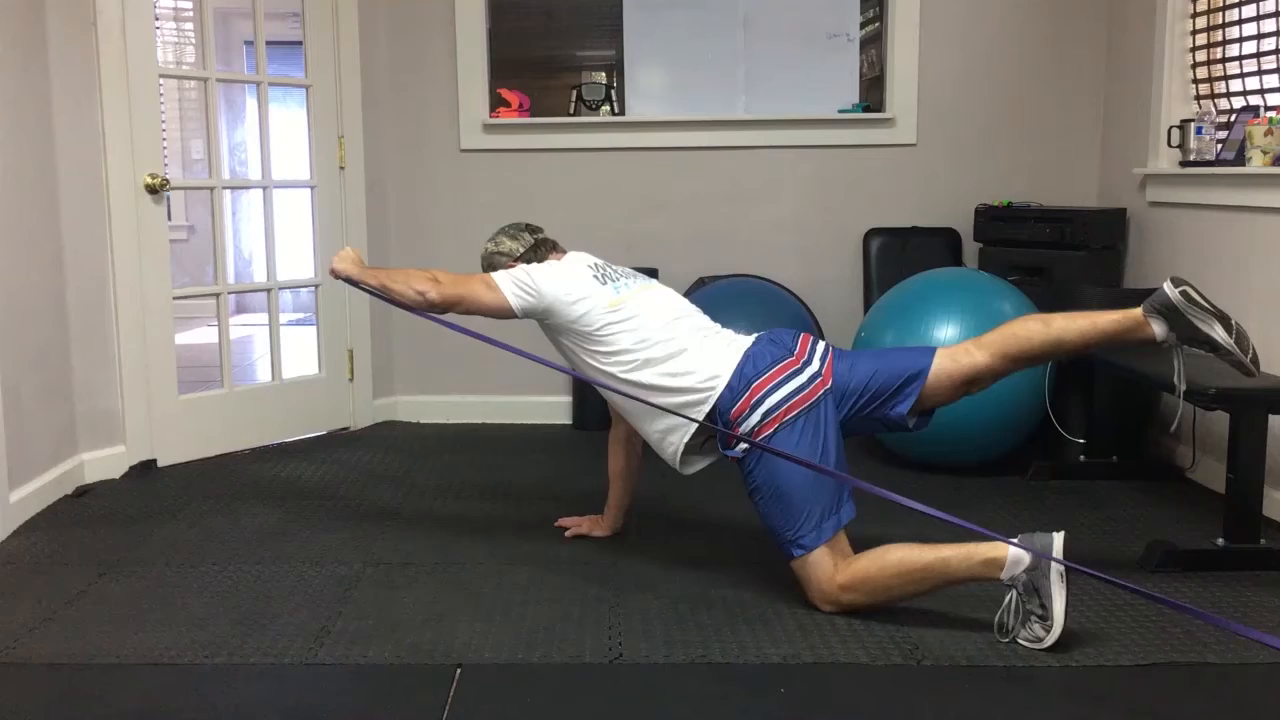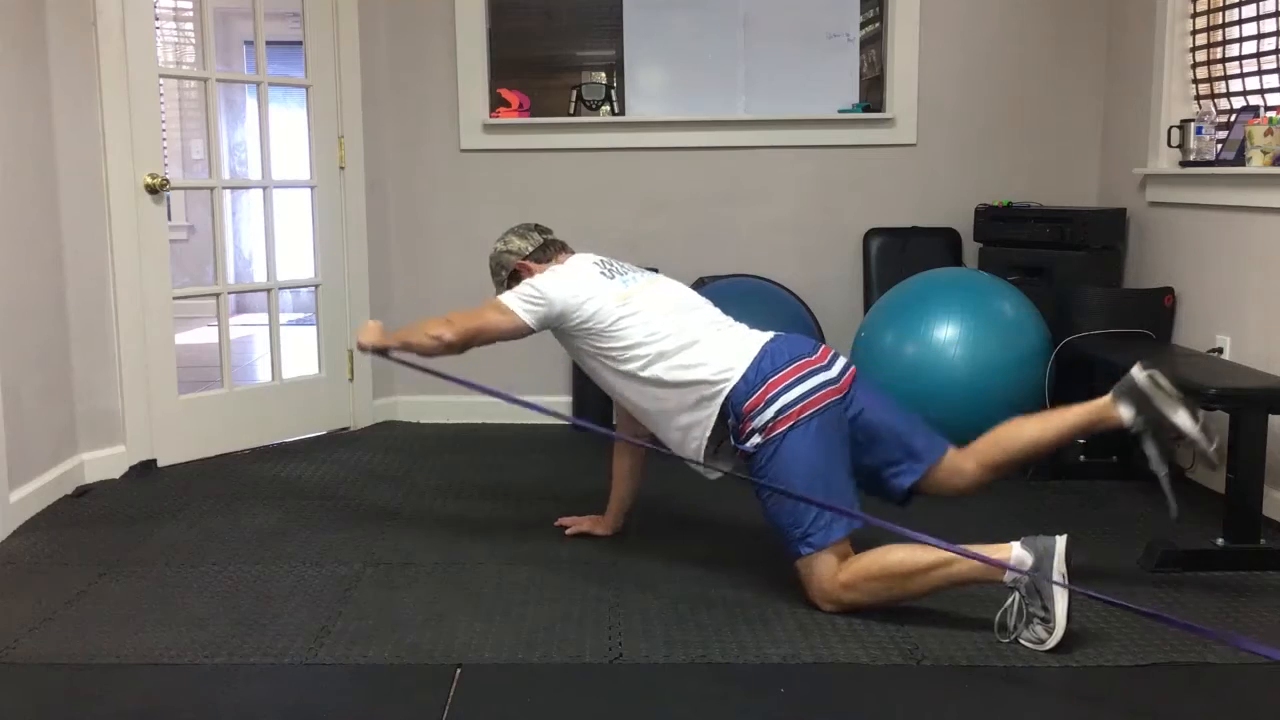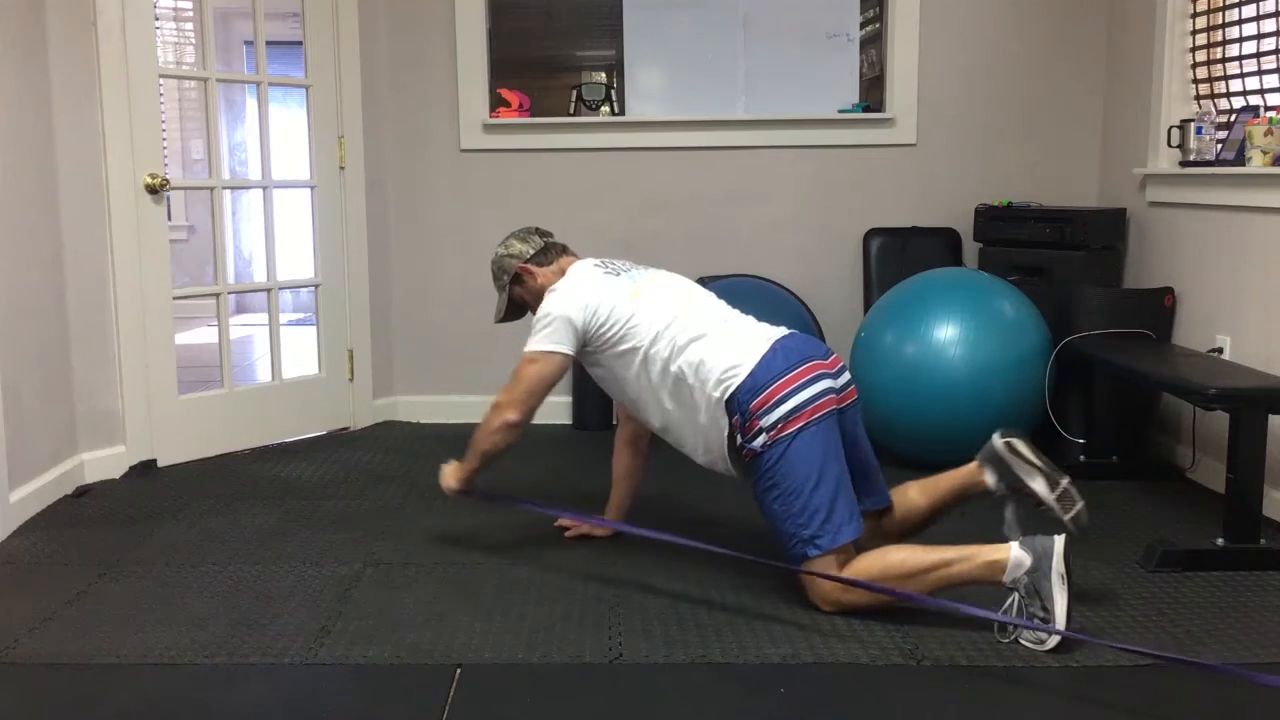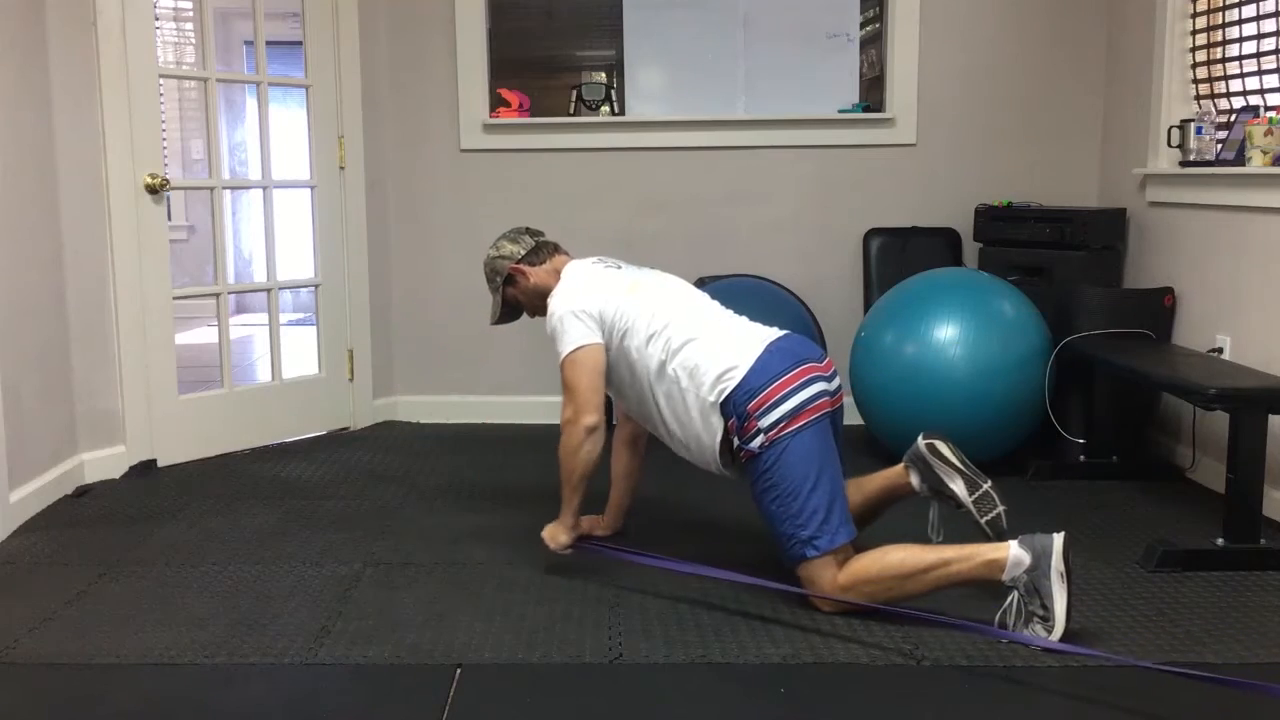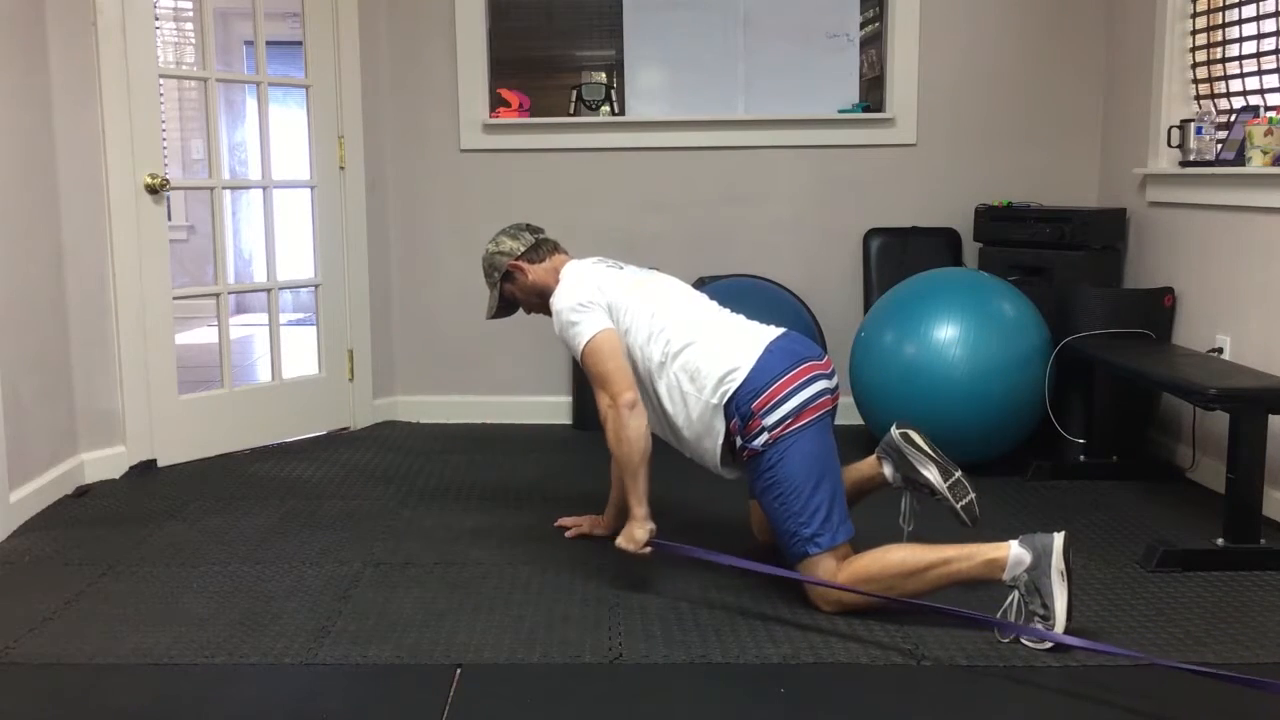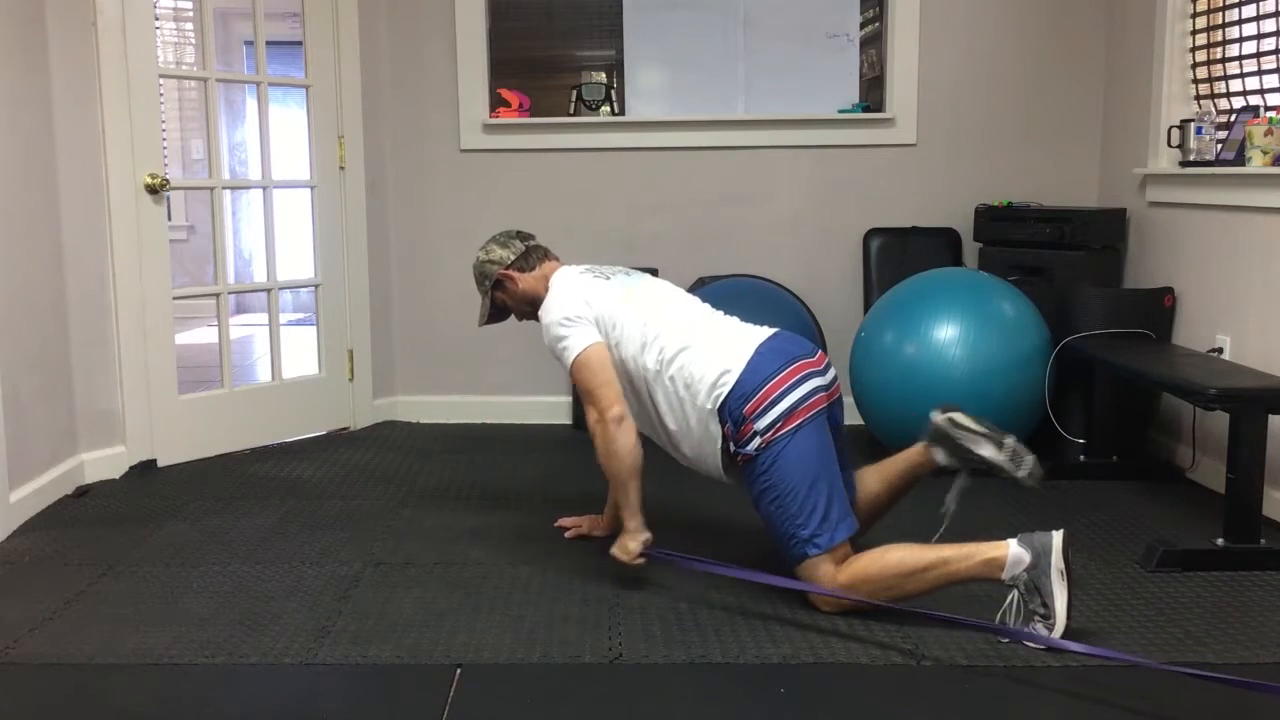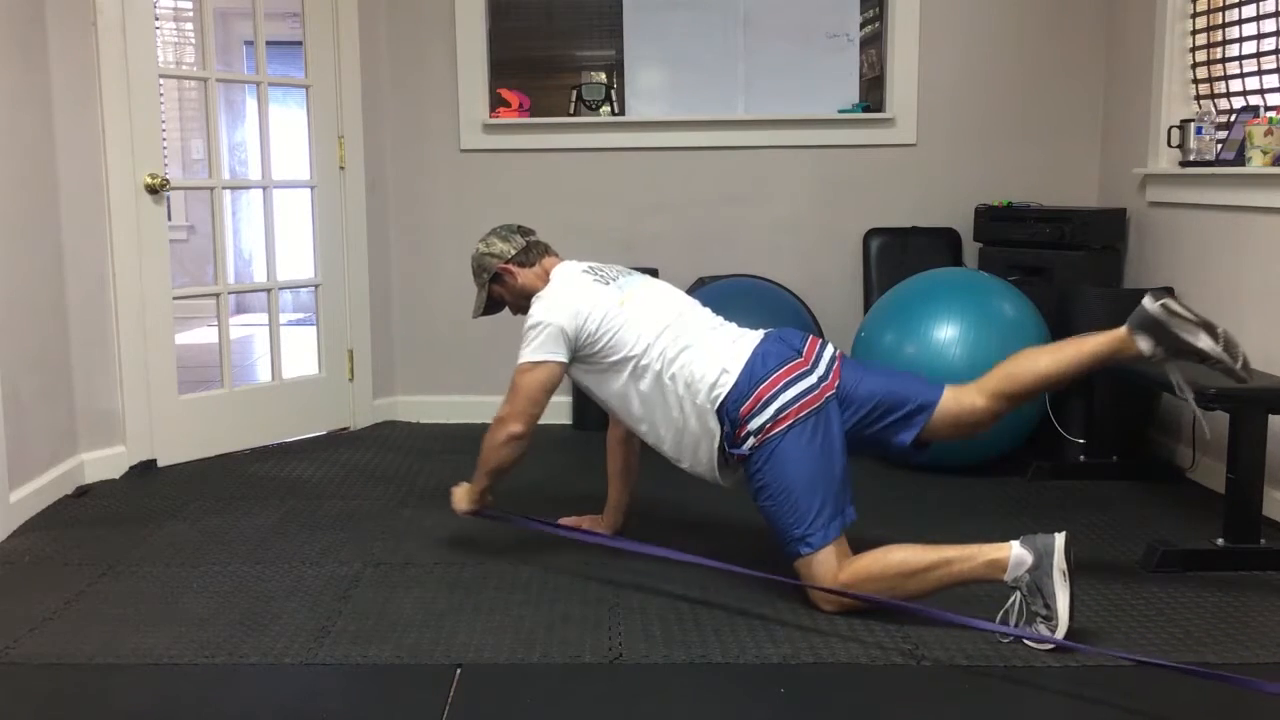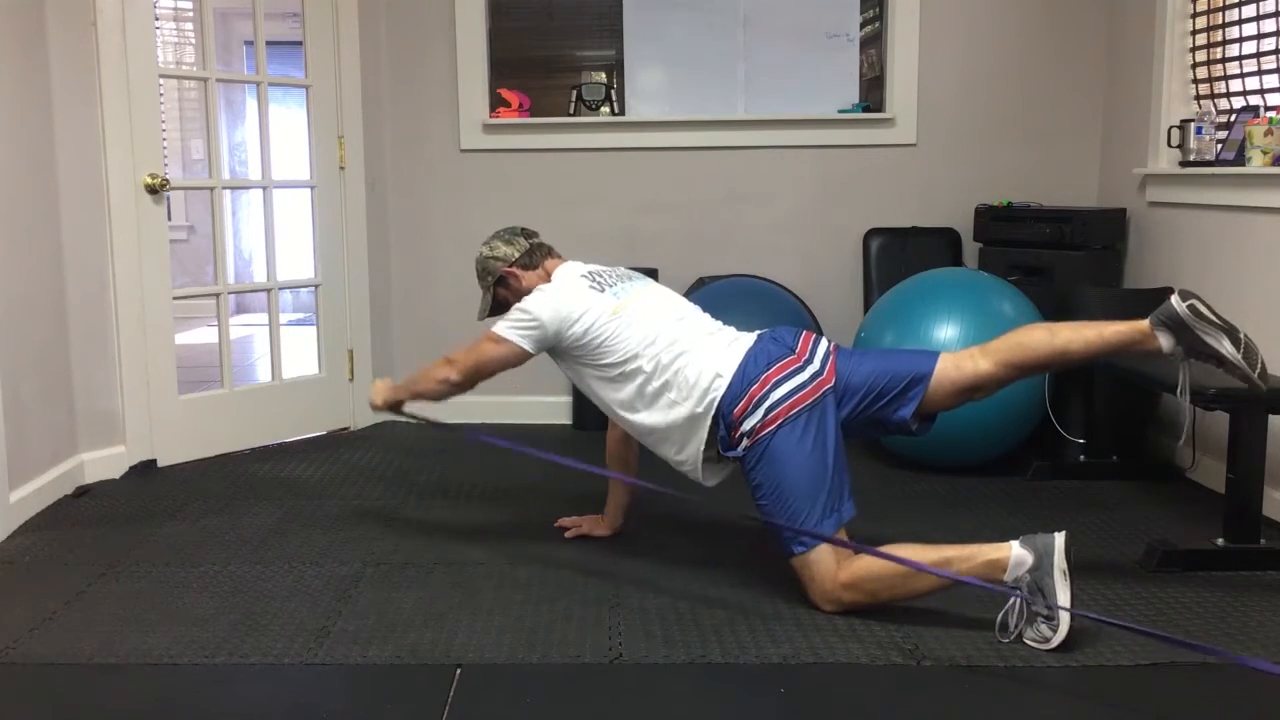
dt=0.5s
person 1, frame 1
left shoulder: (549, 284)
right shoulder: (602, 278)
left elbow: (435, 293)
right elbow: (628, 418)
left wrist: (359, 272)
right wrist: (609, 517)
left hip: (765, 404)
right hip: (797, 362)
left knee: (833, 580)
right knee: (983, 356)
left ankle: (1012, 558)
right ankle: (1157, 318)
person 1, frame 2
left shoulder: (557, 288)
right shoulder: (613, 281)
left elbow: (452, 333)
right elbow: (633, 418)
left wrist: (383, 338)
right wrist: (609, 518)
left hip: (772, 406)
right hip: (806, 367)
left knee: (836, 583)
right knee: (960, 470)
left ankle: (1012, 559)
right ankle: (1122, 405)
person 1, frame 3
left shoulder: (564, 303)
right shoulder: (615, 281)
left elbow: (511, 414)
right elbow: (635, 419)
left wrist: (461, 472)
right wrist: (609, 520)
left hip: (775, 406)
right hip: (811, 370)
left knee: (835, 583)
right knee: (879, 525)
left ankle: (1017, 560)
right ankle: (988, 471)
person 1, frame 4
left shoulder: (570, 301)
right shoulder: (611, 281)
left elbow: (585, 423)
right elbow: (632, 421)
left wrist: (566, 520)
right wrist: (610, 520)
left hip: (769, 406)
right hip: (801, 368)
left knee: (831, 582)
right knee: (819, 520)
left ankle: (1016, 559)
right ankle: (913, 474)
person 1, frame 5
left shoulder: (571, 297)
right shoulder: (607, 280)
left elbow: (624, 406)
right elbow: (633, 409)
left wrist: (640, 516)
right wrist: (608, 518)
left hip: (768, 403)
right hip: (793, 368)
left knee: (832, 583)
right knee: (770, 530)
left ankle: (1020, 557)
right ankle: (887, 464)
person 1, frame 6
left shoulder: (561, 308)
right shoulder: (602, 283)
left elbow: (613, 420)
right elbow: (624, 414)
left wrist: (633, 527)
right wrist: (605, 518)
left hip: (764, 407)
right hip: (796, 363)
left knee: (832, 582)
right knee: (844, 513)
left ankle: (1015, 556)
right ankle: (933, 451)
person 1, frame 7
left shoulder: (553, 310)
right shoulder: (604, 281)
left elbow: (514, 426)
right elbow: (626, 413)
left wrist: (476, 491)
right wrist: (612, 517)
left hip: (767, 412)
right hip: (797, 365)
left knee: (834, 582)
right knee: (980, 405)
left ankle: (1014, 558)
right ankle: (1141, 333)
person 1, frame 8
left shoulder: (548, 306)
right shoulder: (607, 279)
left elbow: (453, 374)
right elbow: (626, 408)
left wrist: (392, 393)
right wrist: (609, 516)
left hip: (762, 409)
right hip: (794, 358)
left knee: (836, 583)
right knee: (983, 367)
left ankle: (1013, 558)
right ankle: (1160, 329)
